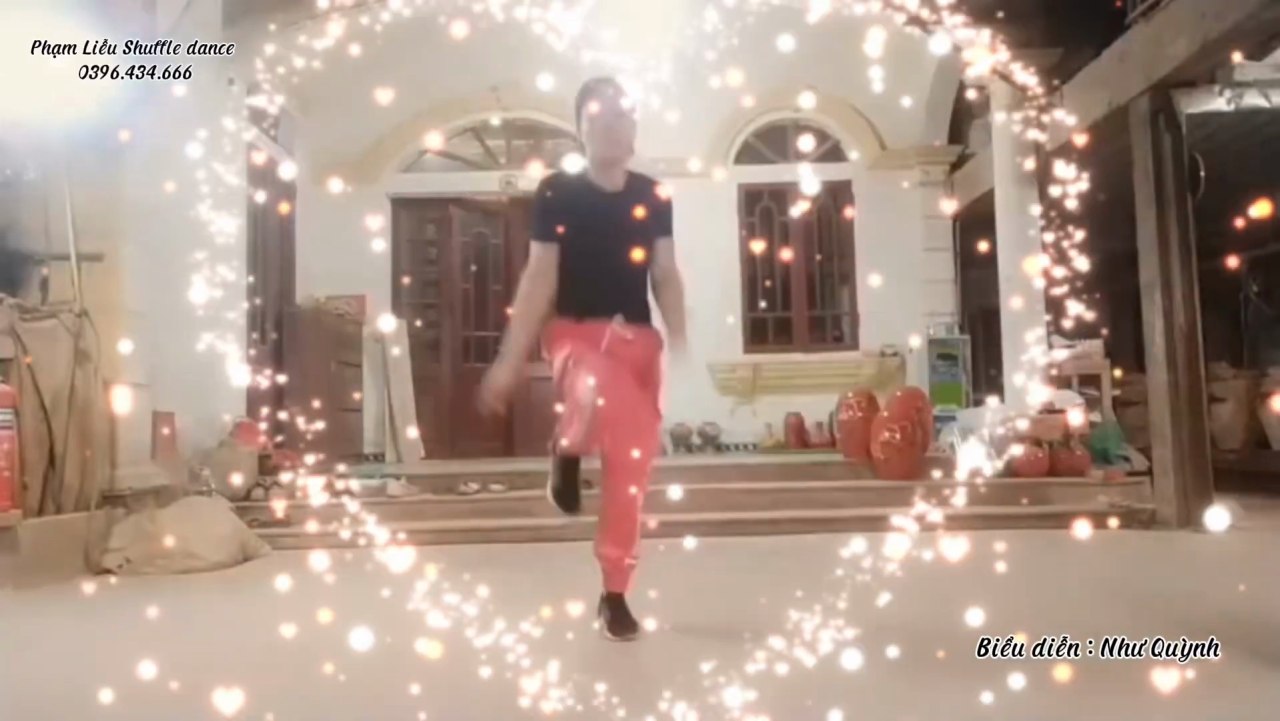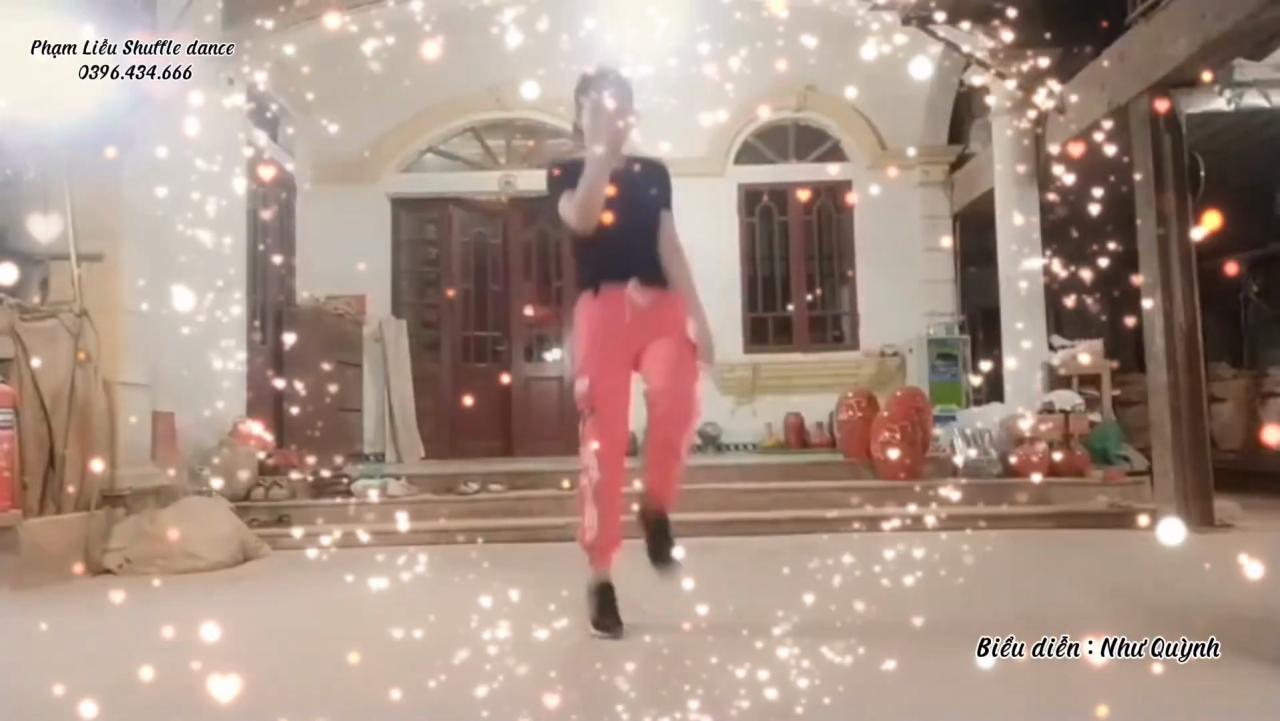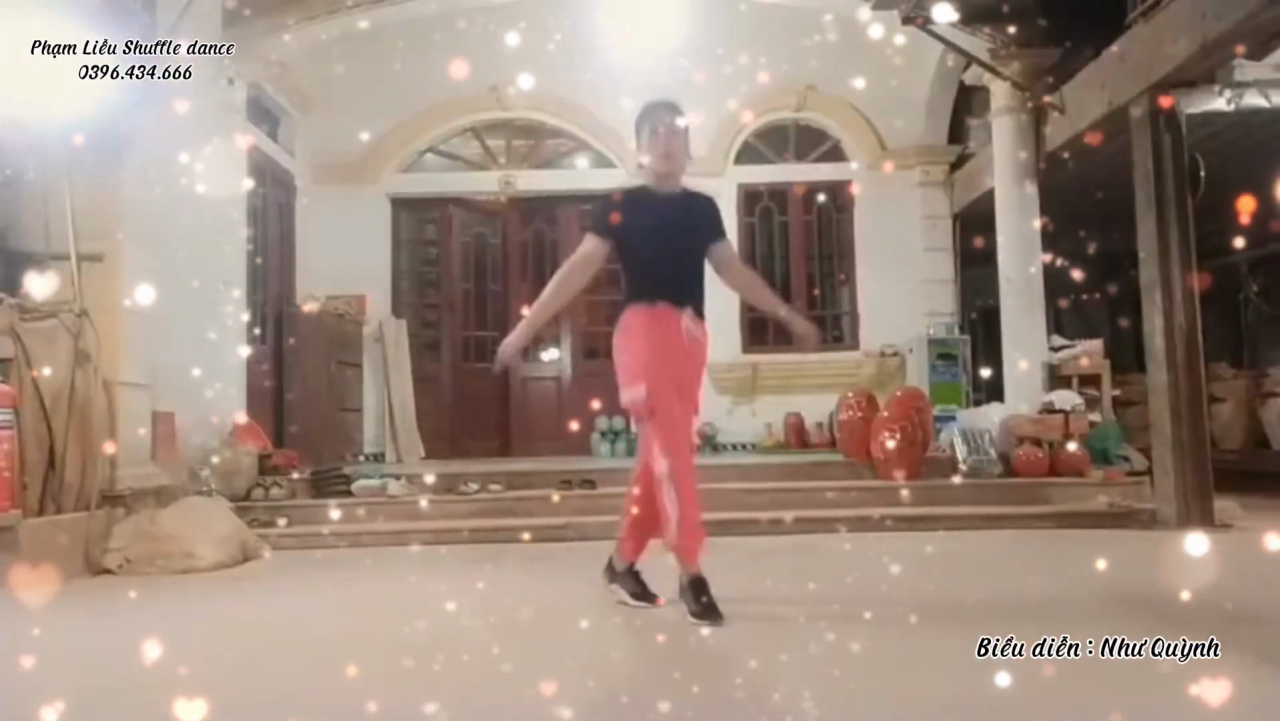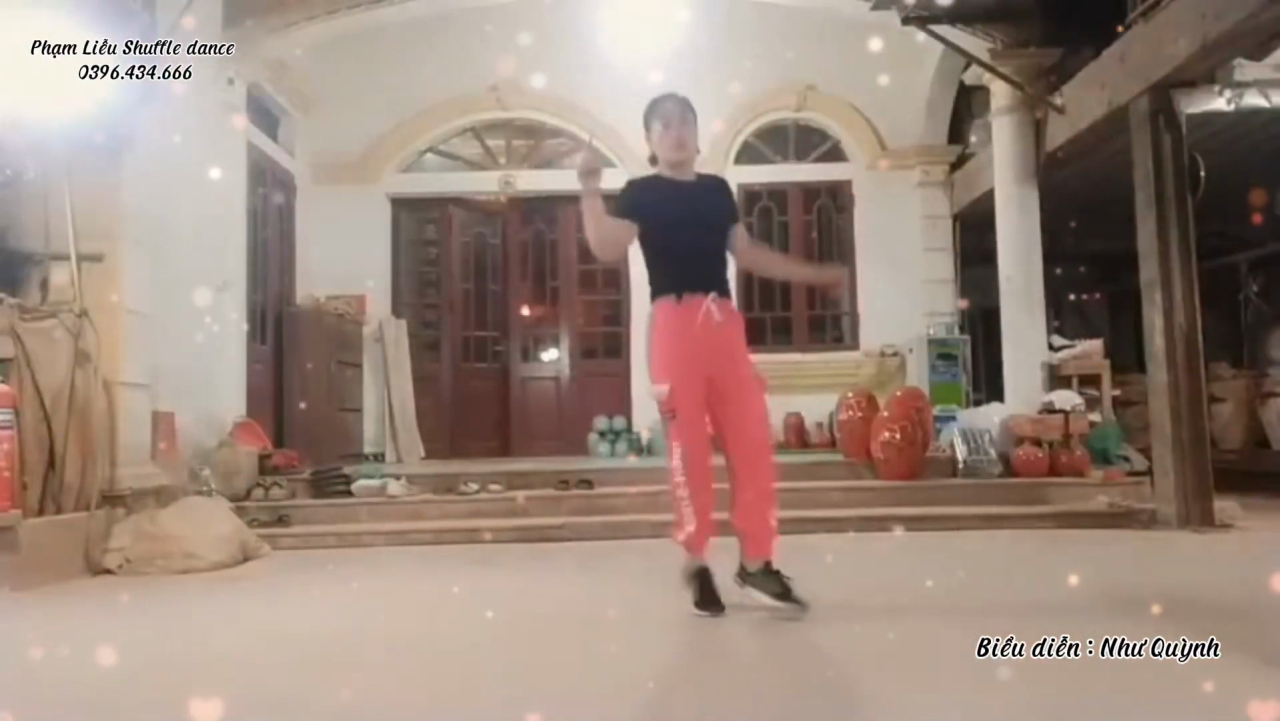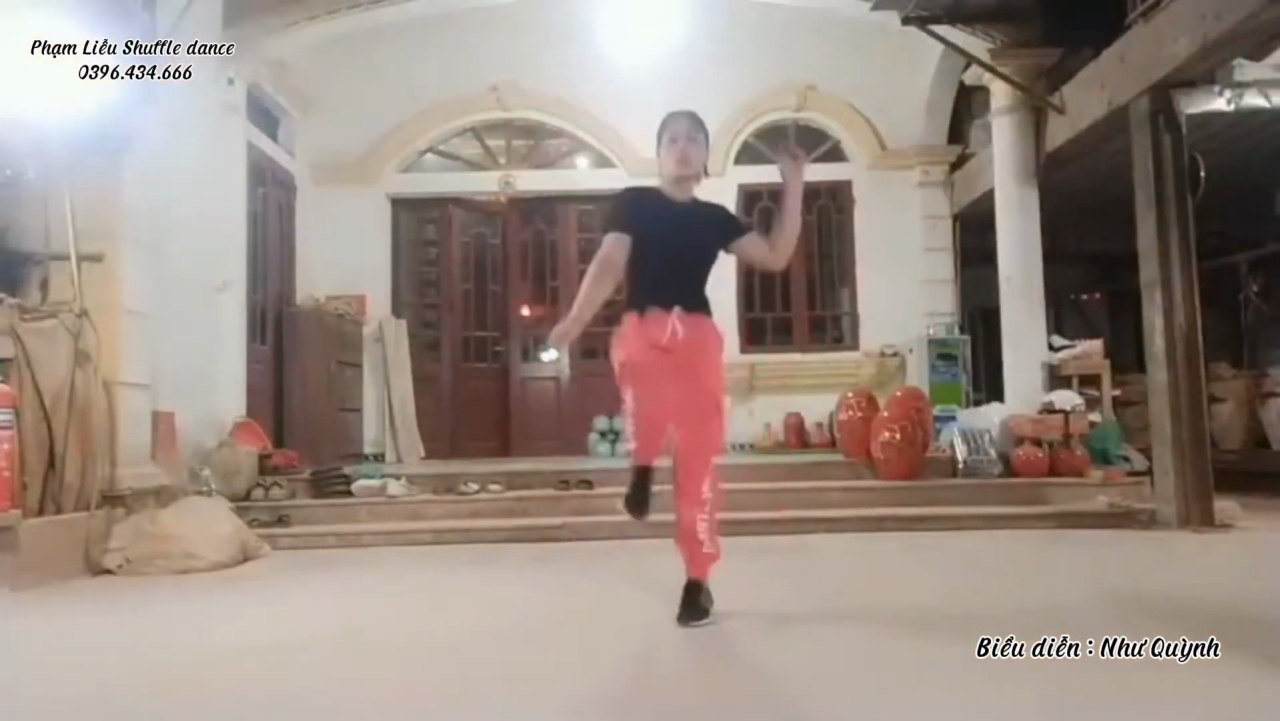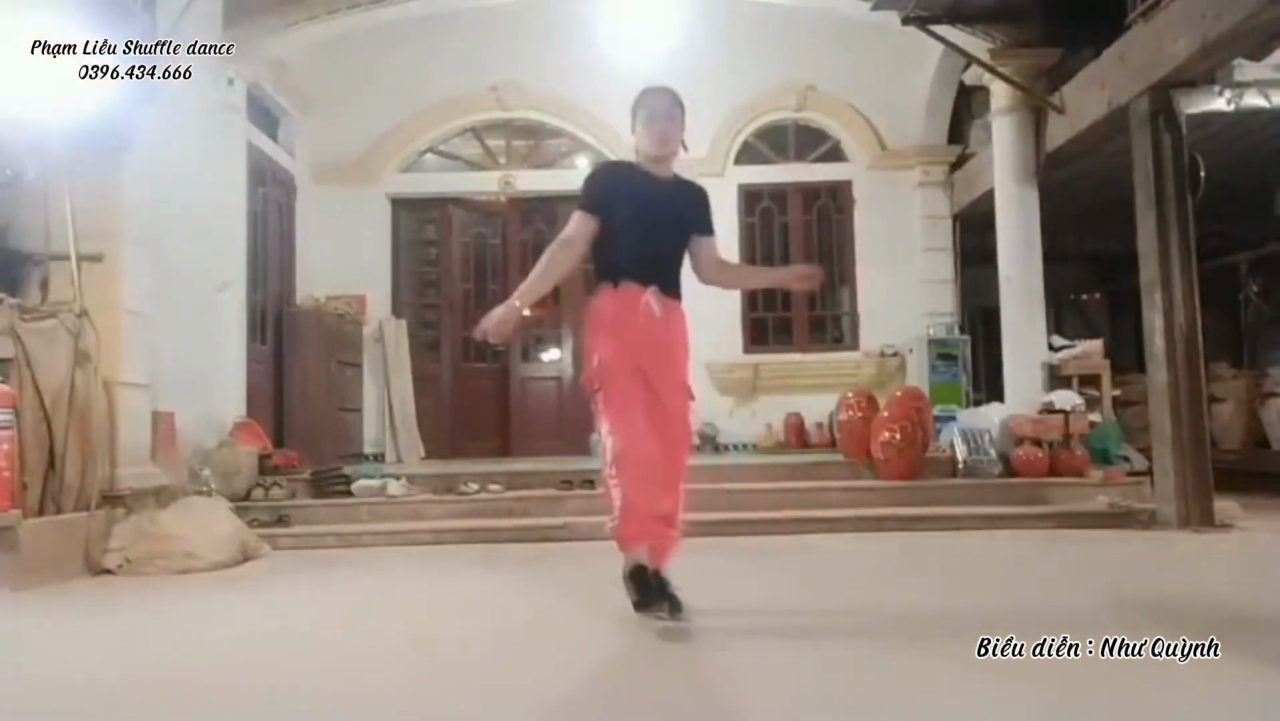
dt=0.7s
person 1, frame 1
left shoulder: (655, 194)
right shoulder: (557, 194)
left elbow: (666, 272)
right elbow: (539, 280)
left wrist: (674, 327)
right wrist: (510, 360)
left hip: (636, 338)
right hip: (577, 331)
left knee: (634, 472)
right knee: (596, 396)
left ankle: (614, 593)
right ankle: (568, 455)
person 1, frame 2
left shoulder: (653, 172)
right shoulder: (566, 172)
left elbow: (670, 250)
right elbow: (581, 219)
left wrist: (699, 319)
right wrist: (600, 153)
left hip: (658, 307)
right hip: (601, 313)
left knee: (675, 394)
right knee: (603, 449)
left ankle: (656, 508)
right ankle: (600, 579)
person 1, frame 3
left shoulder: (702, 206)
right shoulder: (623, 204)
left elbow: (733, 269)
right elbow: (580, 267)
left wrist: (789, 316)
right wrist: (527, 326)
left hip: (691, 336)
right hip: (644, 332)
left knee: (660, 459)
right knee: (671, 454)
left ankle: (621, 564)
right ankle: (691, 575)
person 1, frame 4
left shoulder: (717, 190)
right shoulder: (638, 194)
left elbow: (747, 252)
right elbow: (607, 248)
left wrist: (814, 274)
right wrist: (590, 189)
left hip: (723, 324)
right hip: (675, 324)
left knee: (754, 444)
right knee: (689, 450)
left ankle: (758, 563)
right ankle: (696, 565)
person 1, frame 5
left shoulder: (717, 217)
right shoulder: (633, 203)
left elbow: (773, 257)
right elbow: (609, 266)
left wrist: (794, 190)
right wrist: (572, 324)
left hip: (697, 339)
right hip: (643, 332)
left knee: (701, 464)
right knee: (650, 413)
left ankle: (698, 581)
right ankle: (643, 465)
person 1, frame 6
left shoulder: (692, 196)
right shoulder: (609, 178)
left elbow: (710, 270)
right elbow: (570, 245)
left wrist: (779, 277)
right wrist: (518, 301)
left hip: (667, 324)
right hip: (613, 319)
left knee: (671, 449)
right knee: (625, 439)
left ankle: (657, 564)
right ankle: (638, 561)
